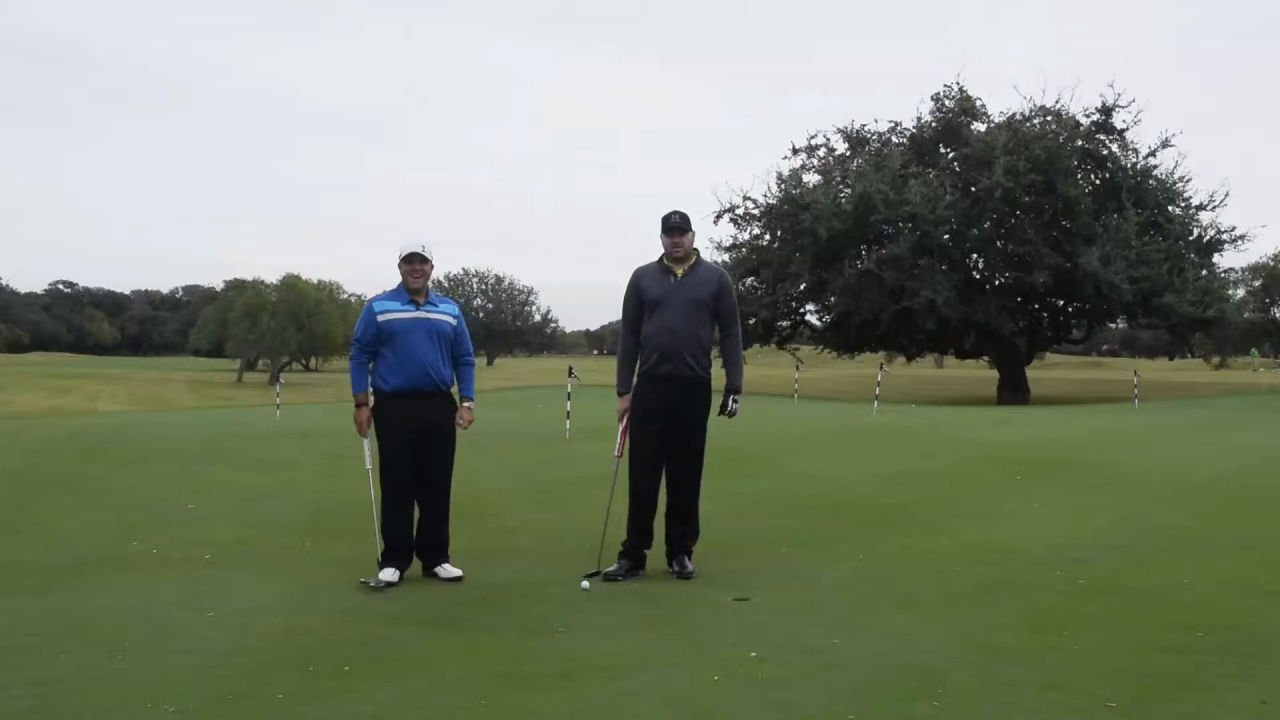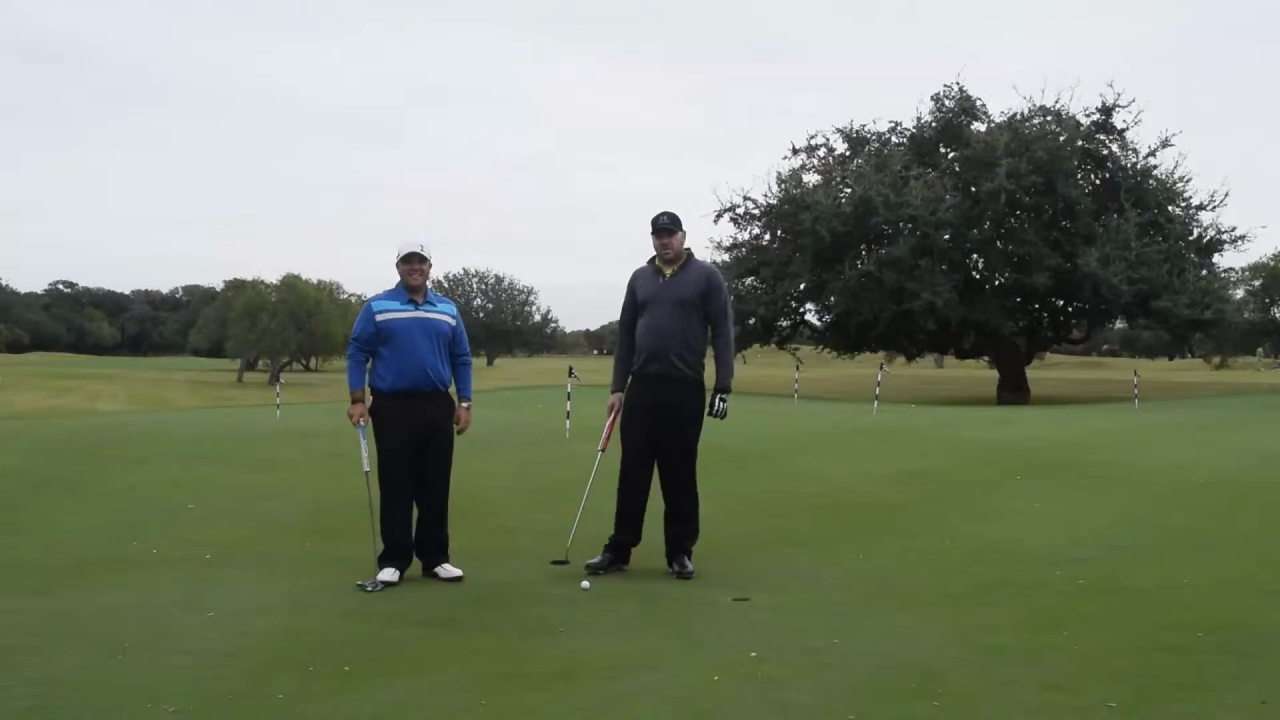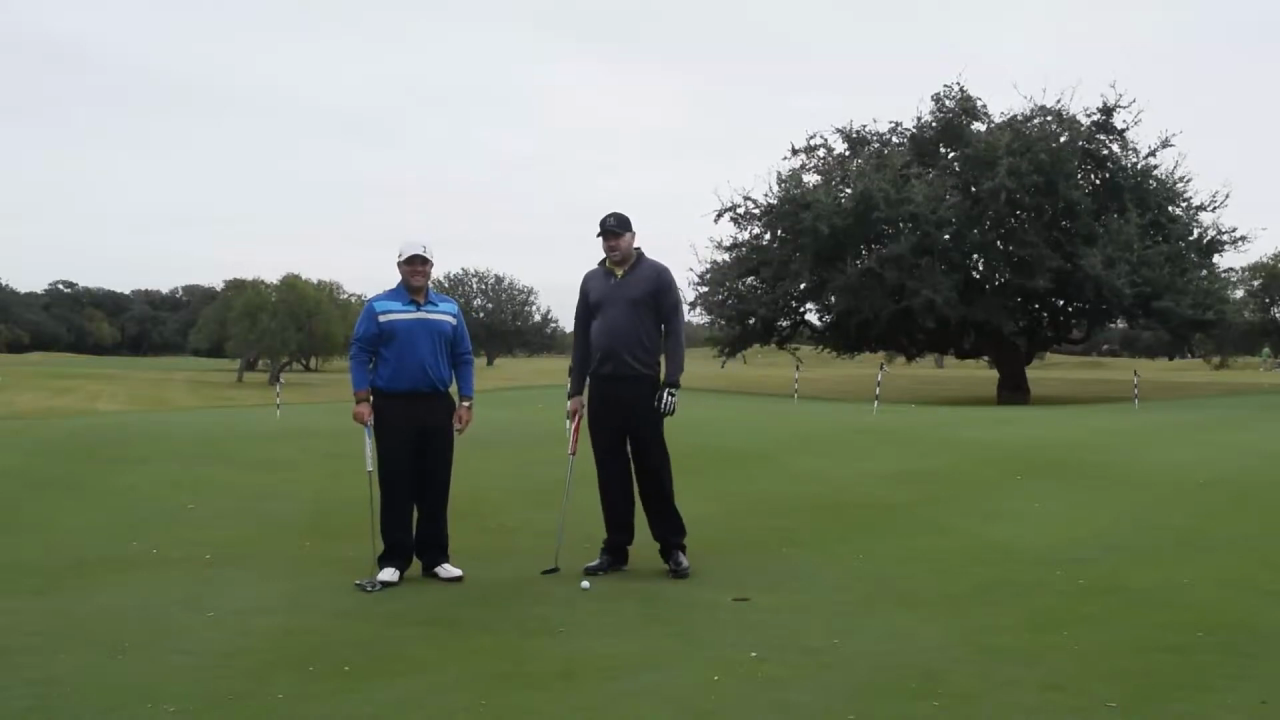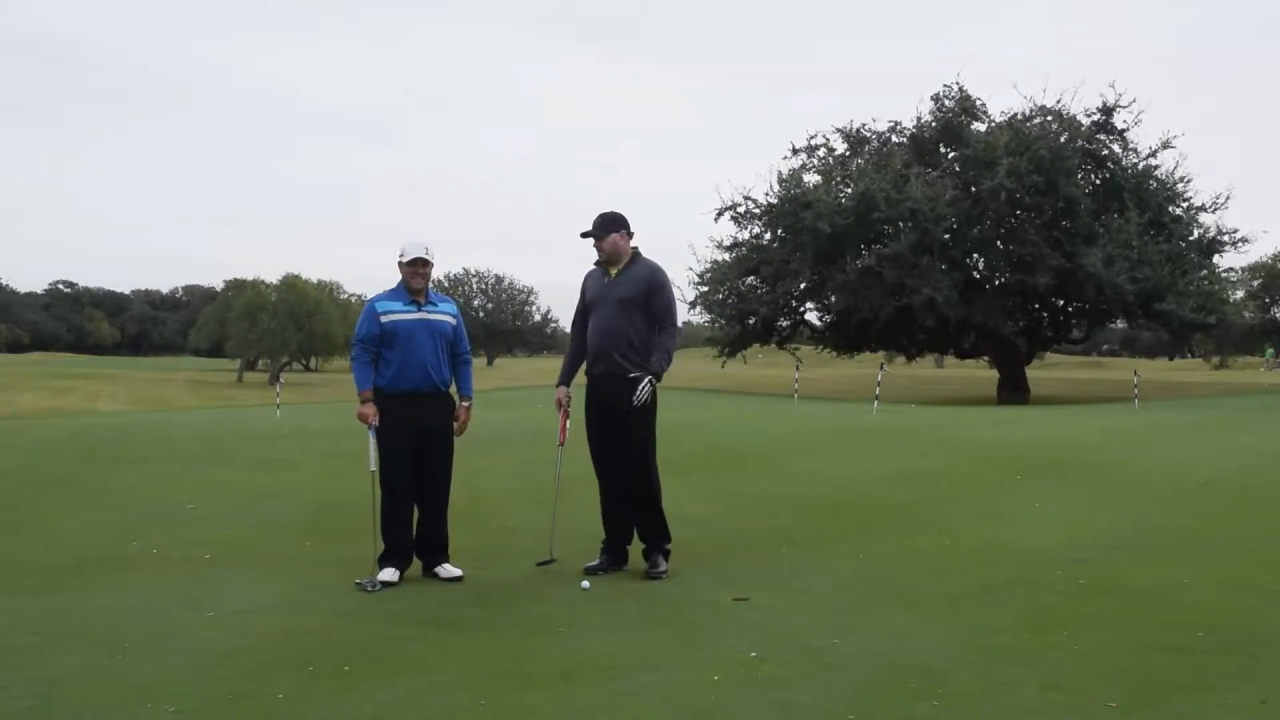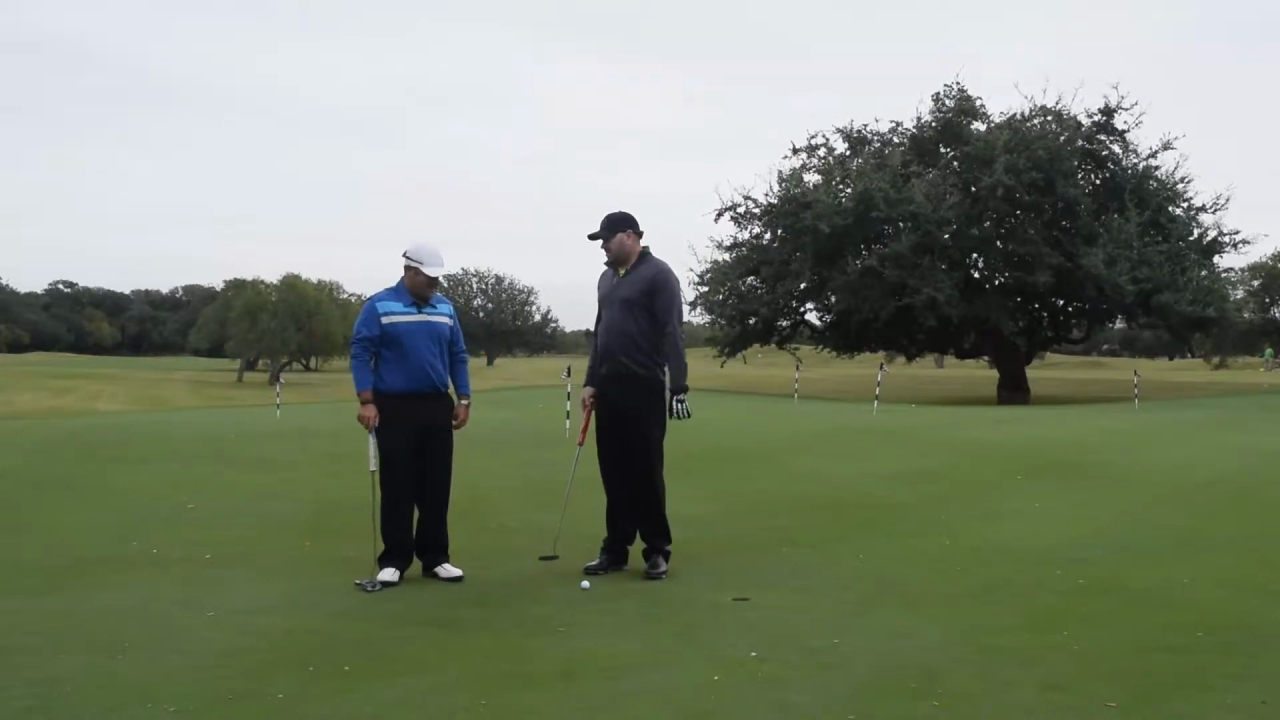
dt=0.7s
person 1, frame 1
left shoulder: (715, 278)
right shoulder: (642, 278)
left elbow: (730, 334)
right elbow: (628, 336)
left wrist: (733, 386)
right wrist: (623, 390)
left hip: (694, 388)
right hip: (650, 387)
left knee: (686, 474)
right knee: (642, 473)
left ankle: (680, 551)
right ankle: (633, 554)
person 1, frame 2
left shoulder: (706, 276)
right shoulder: (639, 278)
left elbow: (722, 334)
right elbow: (626, 334)
left wrist: (723, 387)
right wrist: (618, 386)
left hip: (685, 388)
right hip: (642, 387)
left knee: (680, 473)
right knee: (632, 470)
left ankle: (680, 551)
right ankle: (619, 548)
person 1, frame 3
left shoulder: (656, 275)
right shoulder: (592, 280)
left elbow: (674, 331)
right elbow: (581, 337)
left wrist: (671, 382)
right wrist: (576, 390)
left hip: (643, 386)
right hip: (602, 388)
left knee: (653, 468)
right knee: (610, 471)
left ankle: (673, 546)
right ankle: (615, 548)
person 1, frame 4
left shoulder: (650, 274)
right shoulder: (592, 279)
left elbow: (668, 329)
right elbow: (579, 333)
left wrist: (654, 373)
right wrist: (564, 380)
left hip: (634, 387)
right hip: (598, 386)
left knee: (641, 469)
right knee: (607, 471)
left ankle: (657, 549)
right ankle: (615, 548)
person 1, frame 5
left shoulder: (658, 274)
right shoulder: (607, 277)
left elbow: (673, 333)
left wrist: (678, 386)
right wrist: (590, 381)
left hip: (645, 389)
right hip: (609, 386)
left knee: (645, 470)
right knee: (614, 471)
left ankle: (657, 549)
right ankle: (615, 548)
person 2, frame 1
left shoulder: (450, 310)
right shoulder: (378, 307)
left elbow: (464, 359)
right elbow: (359, 356)
left wrist: (466, 402)
right wrist: (361, 404)
left hip: (439, 407)
right hip: (394, 408)
left knee: (437, 486)
right knee: (396, 486)
left ankle: (435, 557)
right ankle: (394, 560)
person 2, frame 2
left shoulder: (448, 310)
right shoulder: (376, 307)
left elbow: (462, 359)
right elbow: (357, 354)
left wrist: (464, 402)
right wrist: (357, 399)
left hip: (437, 407)
right hip: (392, 407)
left knee: (436, 486)
right knee: (395, 486)
left ankle: (435, 558)
right ankle: (394, 560)
person 2, frame 3
left shoulder: (449, 309)
right shoulder: (378, 307)
left elbow: (463, 357)
right elbow: (359, 354)
left wrist: (465, 401)
right wrist: (362, 399)
left hip: (437, 406)
right hip: (393, 406)
left knee: (435, 486)
right knee: (396, 487)
left ankle: (435, 557)
right ankle: (394, 560)
person 2, frame 4
left shoulder: (449, 308)
right shoulder: (379, 306)
left elbow: (462, 357)
right elbow: (362, 354)
left wrist: (465, 401)
right wrist: (366, 400)
left hip: (438, 406)
right hip: (394, 407)
left knee: (436, 486)
right knee: (396, 486)
left ankle: (435, 557)
right ankle: (394, 560)
person 2, frame 5
left shoulder: (445, 308)
right shoulder: (379, 306)
left elbow: (458, 355)
right elbow: (360, 354)
left wrist: (463, 399)
right wrist: (366, 401)
left hip: (437, 406)
right hip: (394, 407)
left knee: (436, 486)
right knee: (397, 486)
left ankle: (435, 557)
right ankle: (394, 560)
